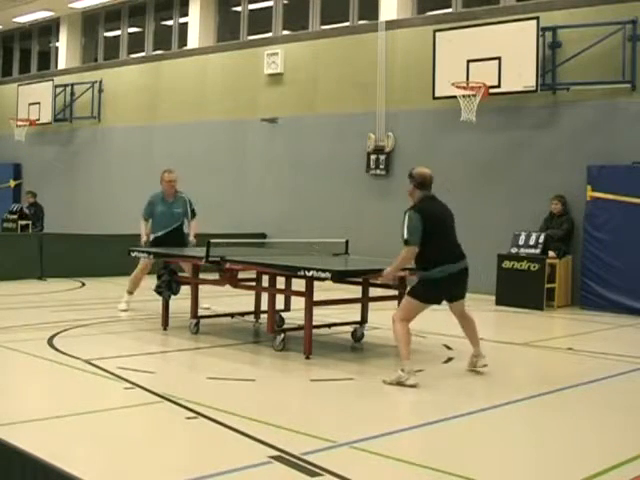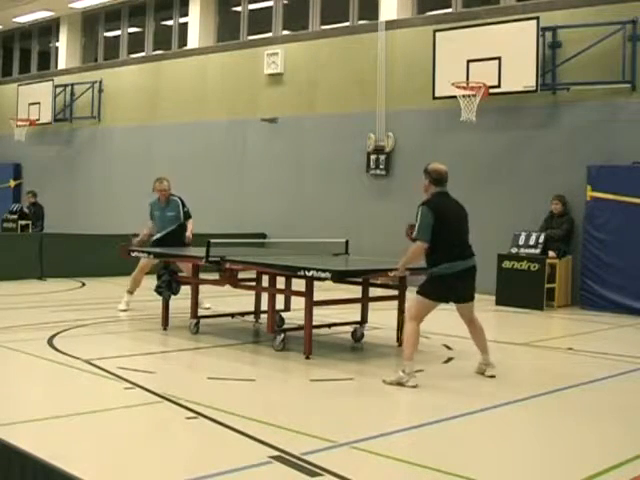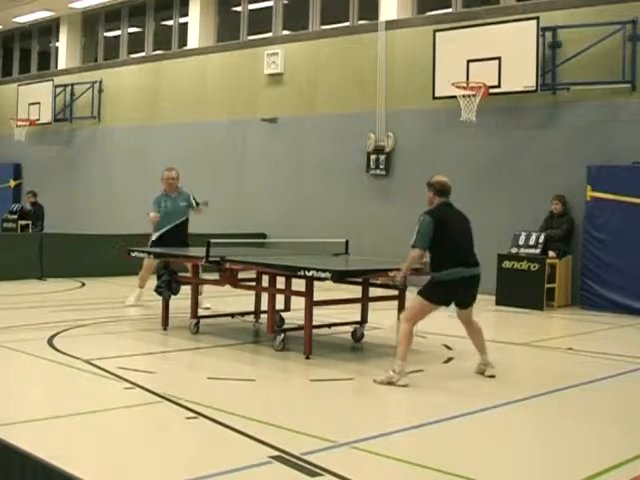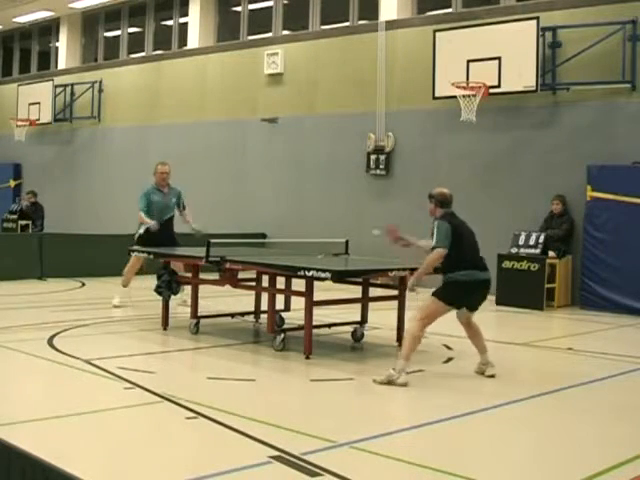
dt=0.3s
person 1, frame 1
left shoulder: (415, 212)
right shoulder: (443, 208)
left elbow: (411, 250)
left wrist: (391, 269)
left hip: (434, 276)
right hip: (458, 270)
left knee: (400, 319)
right knee: (460, 312)
left ankle: (406, 372)
right ankle: (478, 355)
person 1, frame 2
left shoulder: (428, 207)
right shoulder: (459, 207)
left elbow: (421, 245)
left wrist: (402, 264)
left hip: (443, 274)
right hip: (467, 269)
left knee: (412, 318)
right knee: (469, 317)
left ankle: (407, 373)
right ankle: (487, 364)
person 1, frame 3
left shoulder: (430, 216)
right shoulder: (462, 217)
left elbow: (417, 253)
left wrist: (402, 271)
right wrist: (435, 260)
left hip: (446, 280)
right hip: (472, 277)
left knee: (407, 318)
right knee: (467, 319)
left ankle: (398, 372)
right ankle: (486, 363)
person 1, frame 4
left shoulder: (442, 222)
right shoulder: (460, 224)
left elbow: (439, 252)
right elbow: (436, 246)
left wrist: (416, 276)
right wrist: (410, 241)
left hip: (462, 281)
right hip: (483, 282)
left knee: (419, 320)
right knee: (466, 320)
left ankle: (399, 370)
right ankle: (486, 364)
person 2, frame 1
left shoulder: (183, 199)
right shoulder: (153, 200)
left elbow: (192, 219)
right elbow: (145, 220)
left wrist: (191, 236)
right wrist: (144, 236)
left hip: (177, 241)
right hip: (157, 240)
left knee: (192, 269)
right knee: (142, 269)
right ankle: (126, 299)
person 2, frame 2
left shoulder: (177, 201)
right shoulder: (153, 205)
left elbow: (189, 219)
left wrist: (189, 232)
right wrist: (141, 238)
left hip: (178, 243)
right hip: (159, 242)
left knee: (191, 270)
right knee: (141, 268)
right ankle: (126, 300)
person 2, frame 3
left shoulder: (185, 195)
right shoulder: (159, 199)
left elbow: (196, 209)
right elbow: (151, 218)
left wrist: (201, 207)
right wrist: (154, 217)
left hip: (180, 240)
right hip: (161, 239)
right knee: (147, 268)
right ankle: (137, 295)
person 2, frame 4
left shoulder: (176, 192)
right shoulder: (148, 192)
left elbow: (183, 211)
right elbow: (140, 213)
left wrist: (191, 224)
right wrist: (148, 222)
left hip: (167, 234)
right hip: (148, 233)
left knee: (178, 264)
right knee: (134, 263)
left ankle: (182, 296)
right ankle: (119, 295)
